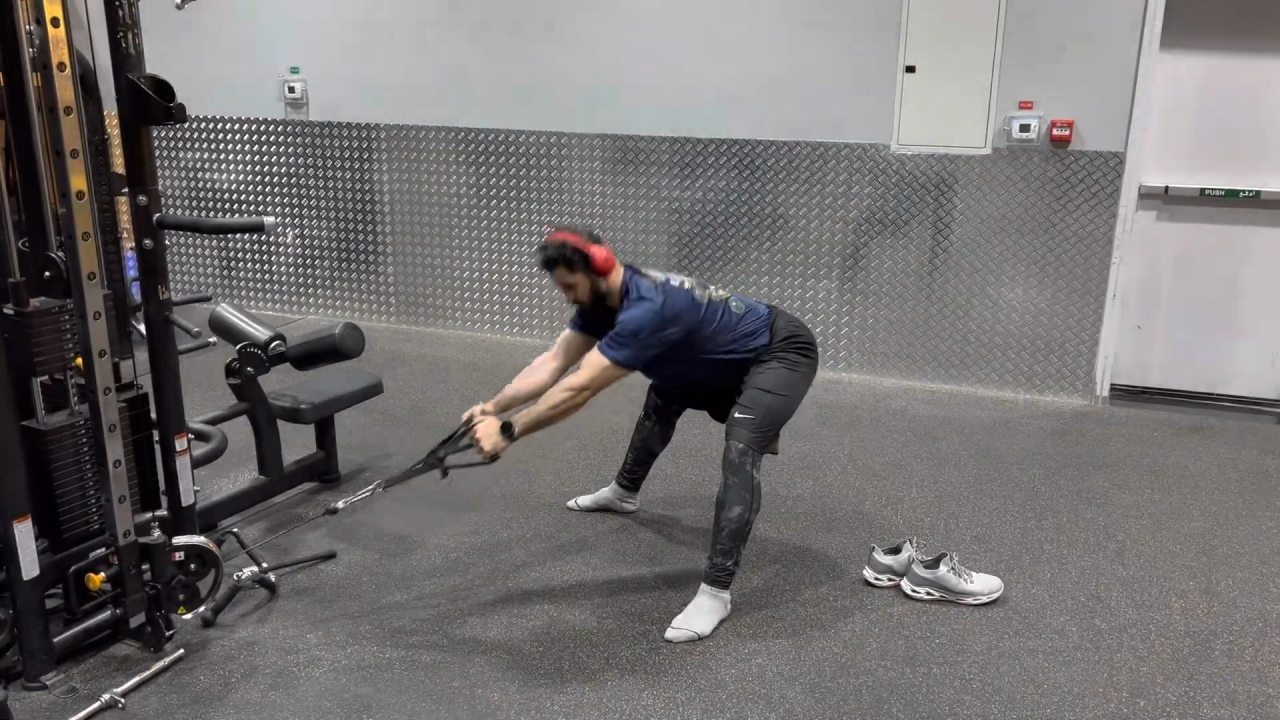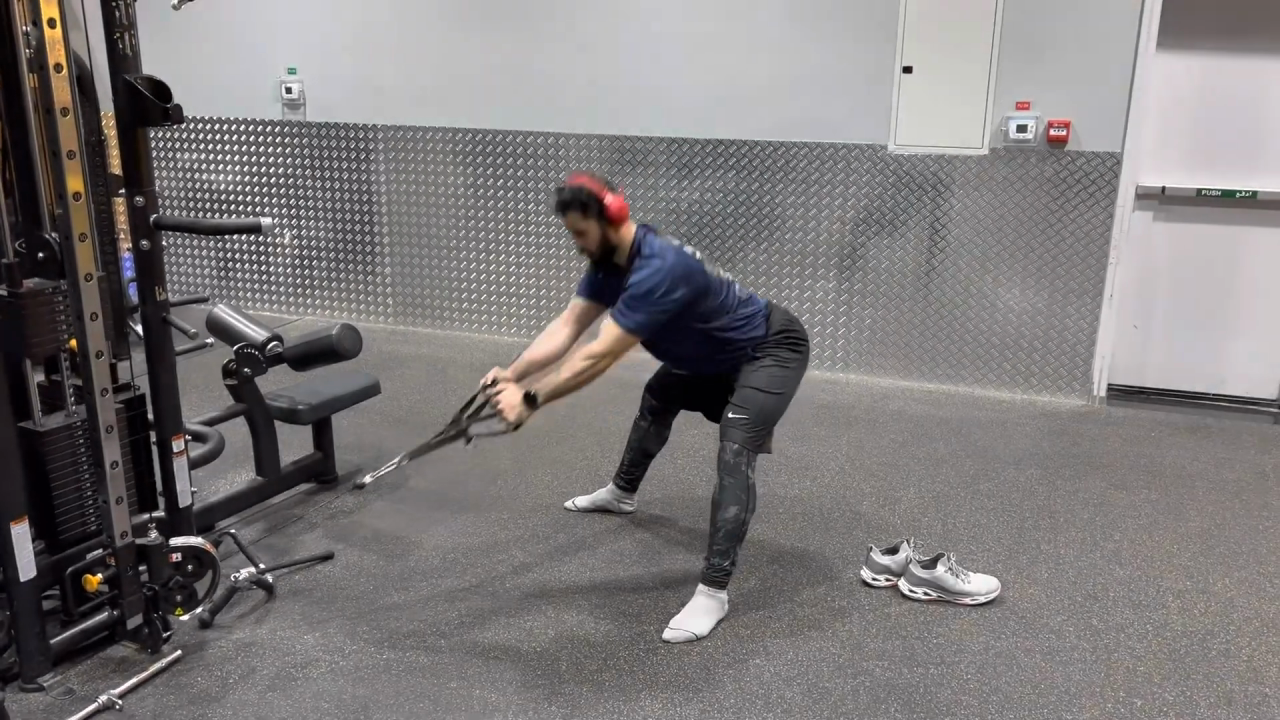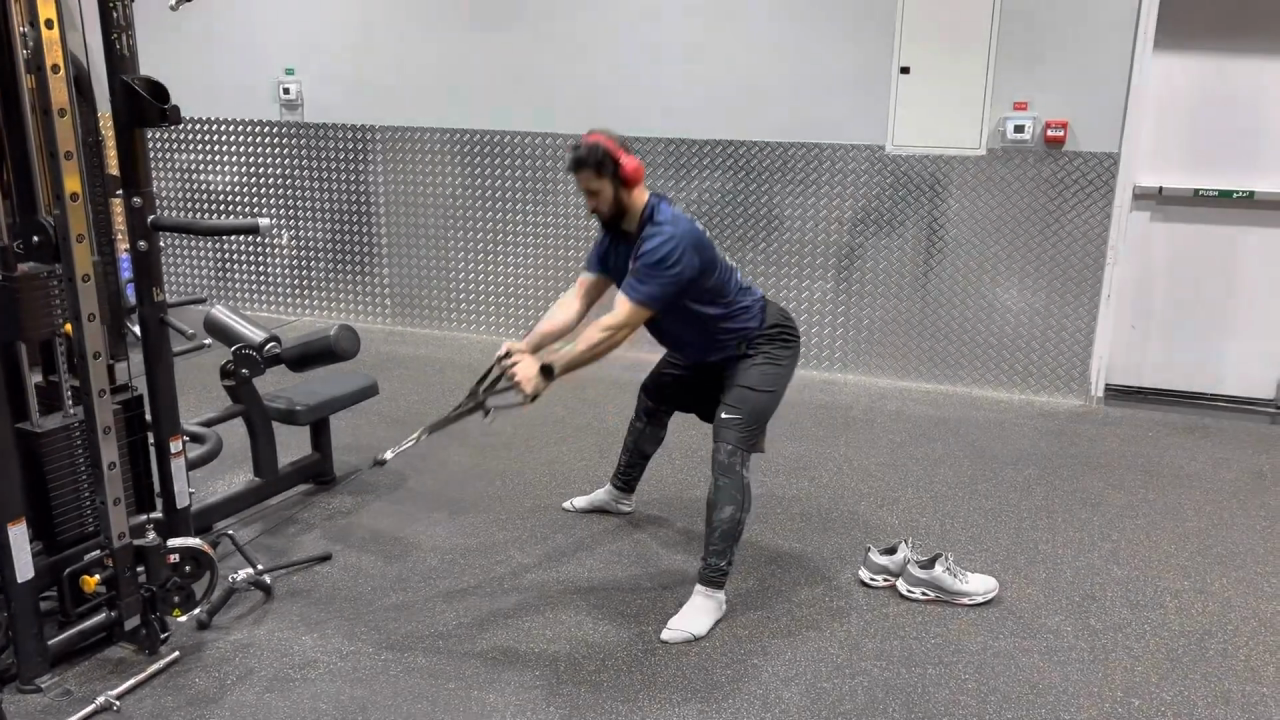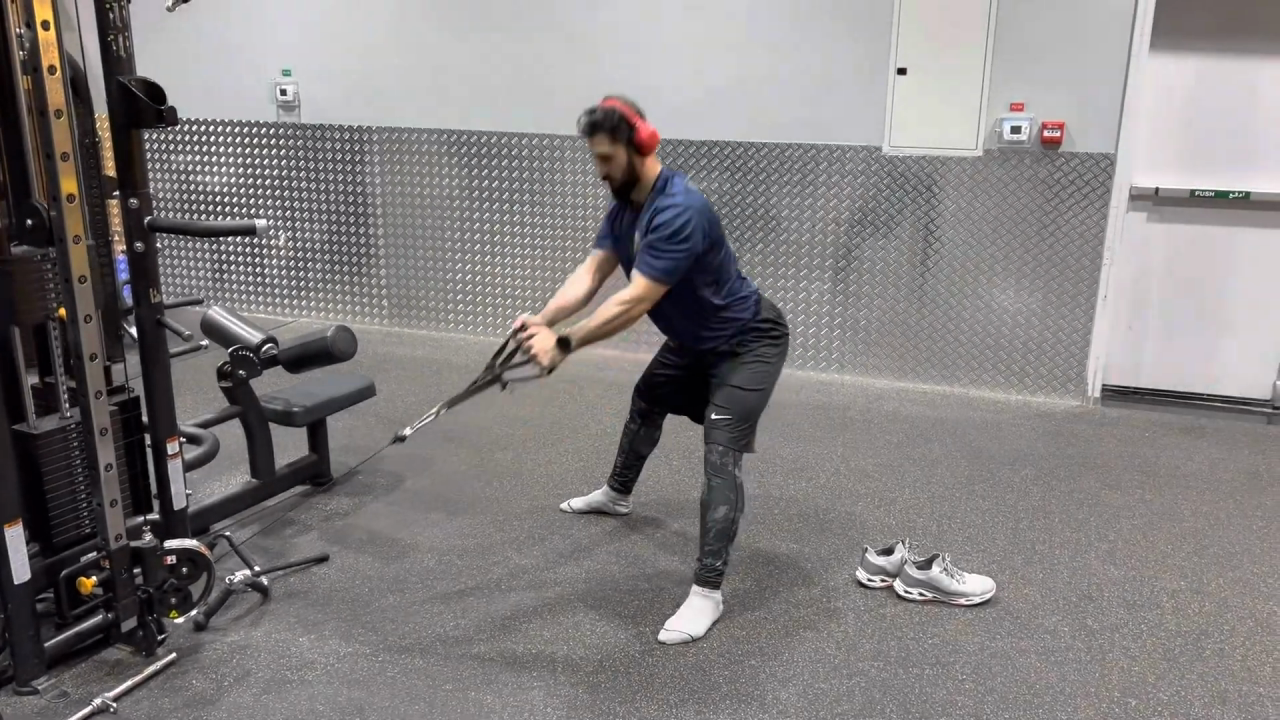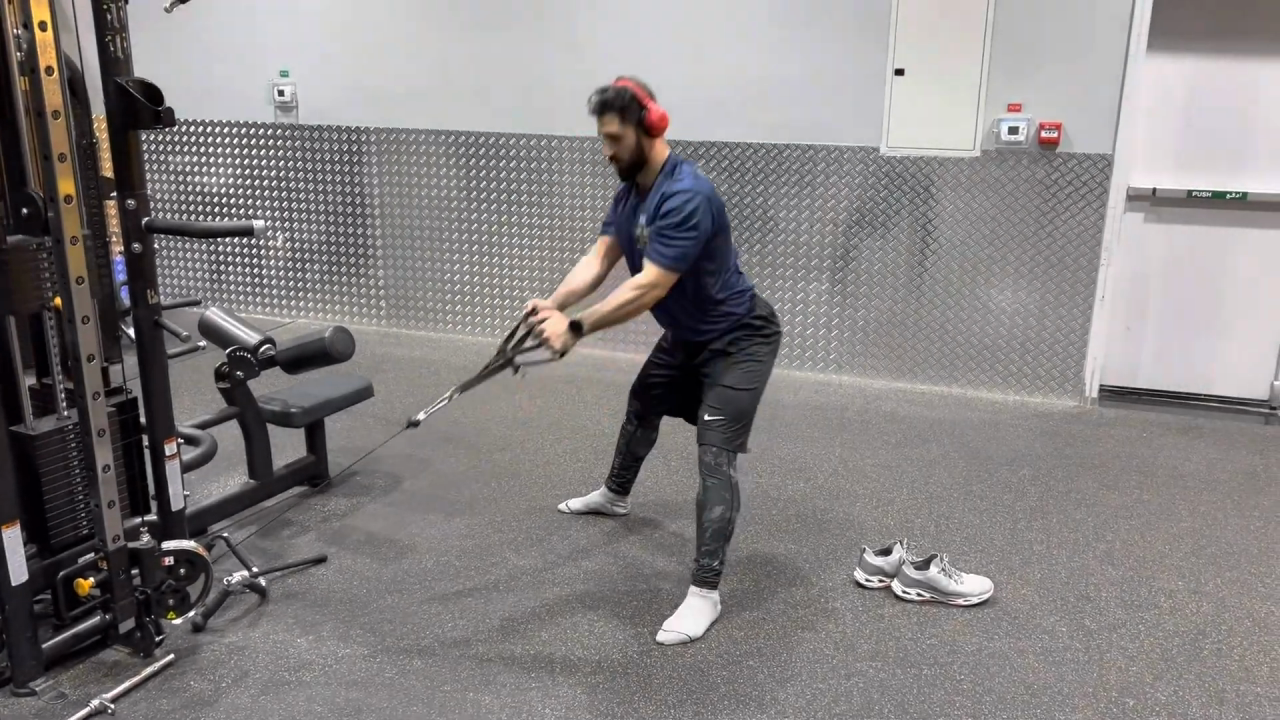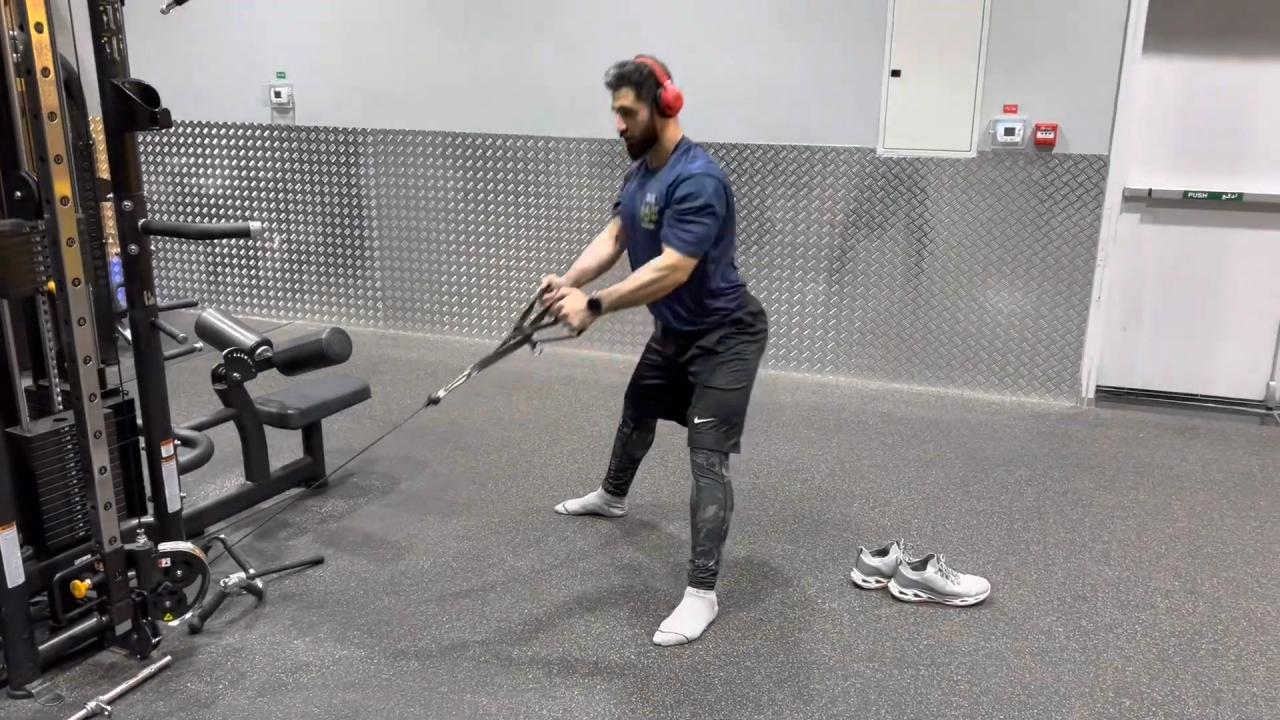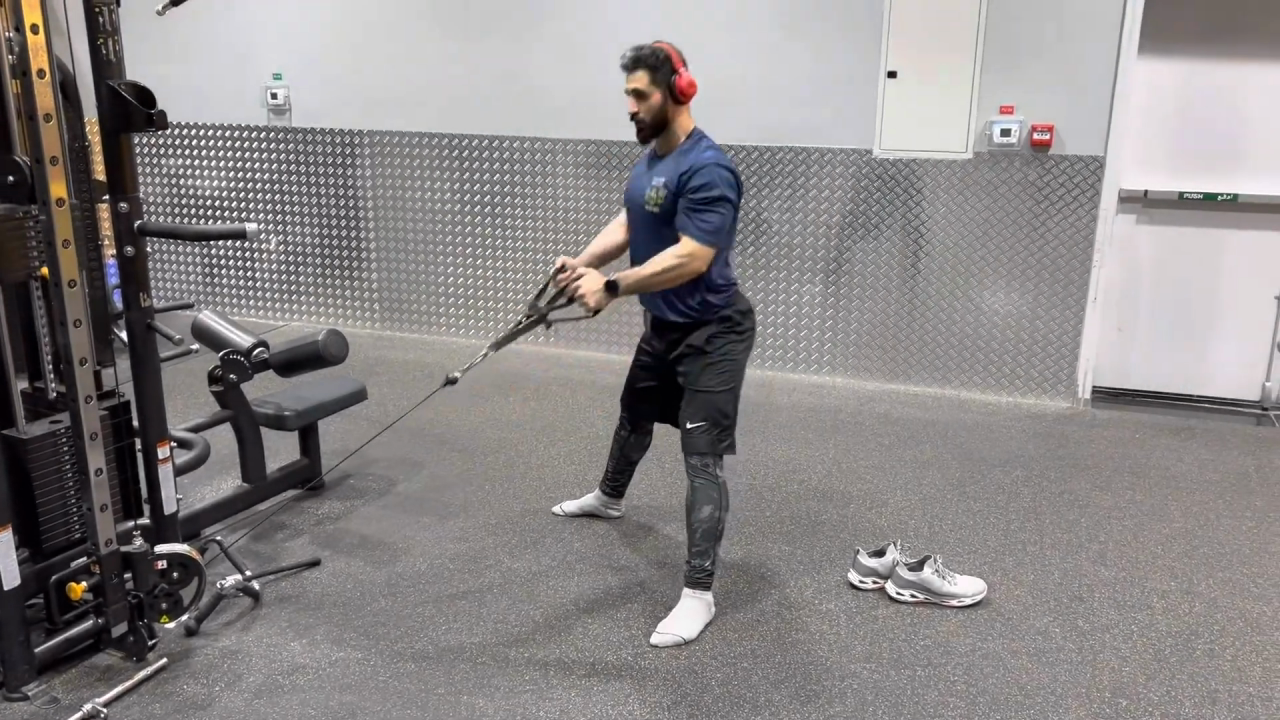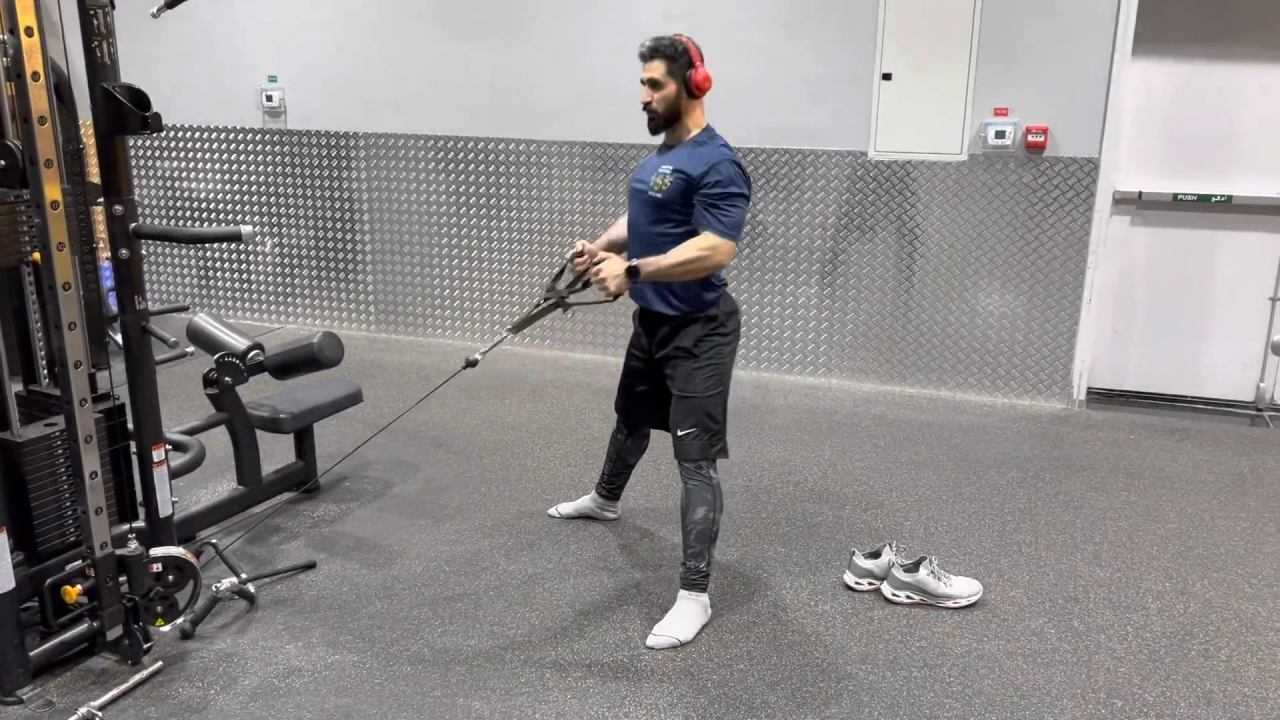
dt=0.1s
person 1, frame 1
left shoulder: (646, 310)
right shoulder: (602, 301)
left elbow: (581, 388)
right elbow: (555, 360)
left wrist: (511, 430)
right wrist: (496, 405)
left hip: (781, 353)
left knee: (739, 452)
right knee: (661, 402)
left ankle: (715, 593)
right ankle: (624, 492)
person 1, frame 2
left shoulder: (659, 269)
right shoulder: (612, 261)
left elbow: (599, 356)
right elbow: (568, 325)
left wrist: (530, 399)
right wrist: (511, 374)
left hip: (772, 350)
right hip: (714, 354)
left knee: (734, 453)
right knee: (657, 402)
left ankle: (713, 592)
right ankle: (622, 493)
person 1, frame 3
left shoulder: (667, 238)
right shoulder: (617, 232)
left elbow: (619, 325)
right elbow: (580, 297)
left wrist: (548, 369)
right wrist: (530, 344)
left hip: (760, 345)
right hip: (700, 347)
left knee: (727, 454)
right knee: (652, 402)
left ankle: (710, 593)
right ankle: (619, 493)
person 1, frame 4
left shoulder: (679, 211)
right shoulder: (626, 205)
left elbow: (634, 302)
right elbow: (591, 272)
left wrist: (563, 344)
right wrist: (542, 319)
left hip: (750, 343)
right hip: (694, 340)
left knee: (720, 457)
right knee: (646, 403)
left ankle: (707, 593)
right ankle: (617, 494)
person 1, frame 5
left shoulder: (684, 195)
right shoulder: (631, 190)
left elbow: (653, 285)
right elbow: (601, 255)
left wrist: (577, 326)
right wrist: (556, 301)
left hip: (739, 337)
right hip: (686, 333)
left knee: (715, 456)
right knee: (642, 407)
left ankle: (705, 593)
right ankle: (615, 494)
person 1, frame 6
left shoulder: (696, 179)
right shoulder: (640, 171)
left elbow: (672, 269)
right elbow: (613, 237)
left wrist: (594, 305)
right wrist: (569, 279)
left hip: (727, 335)
right hip: (676, 330)
left knee: (707, 456)
right knee: (637, 410)
left ankle: (701, 593)
right ankle: (612, 496)
person 1, frame 7
left shoulder: (705, 167)
right shoulder: (651, 159)
left elbow: (694, 257)
right elbow: (628, 225)
left wrist: (610, 286)
right wrist: (587, 259)
left hip: (713, 331)
right hip: (664, 324)
left knee: (702, 455)
right knee: (634, 415)
left ankle: (698, 594)
right ankle: (609, 497)
person 1, frame 8
left shoulder: (714, 162)
right shoulder: (660, 152)
left elbow: (715, 250)
right elbow: (639, 220)
left wrist: (631, 271)
right wrist: (600, 246)
left hip: (700, 330)
right hip: (652, 322)
left knee: (695, 458)
right knee: (630, 419)
left ankle: (694, 596)
right ankle: (606, 499)
